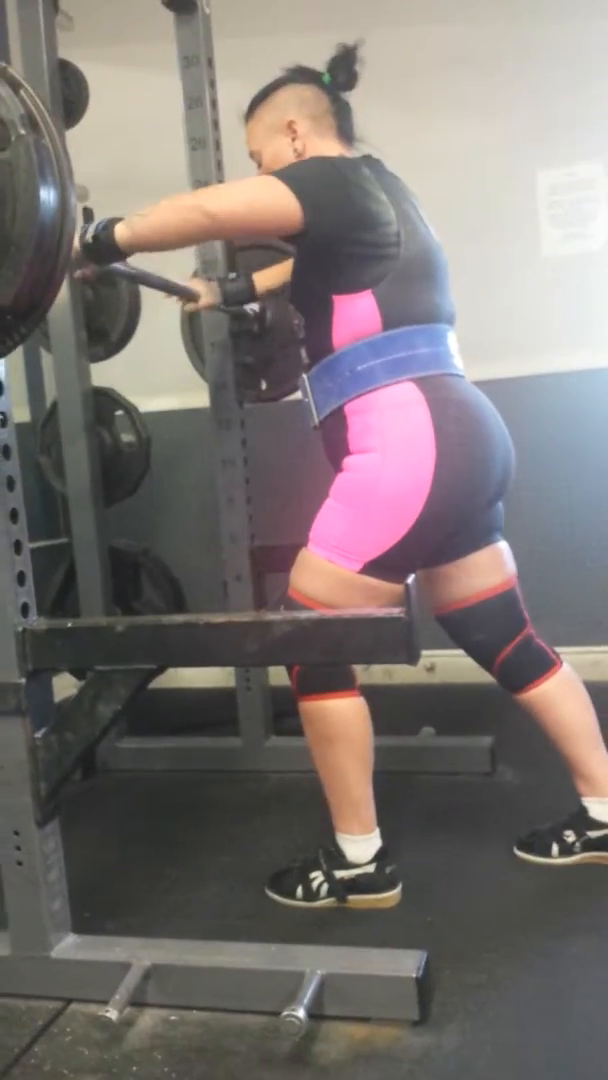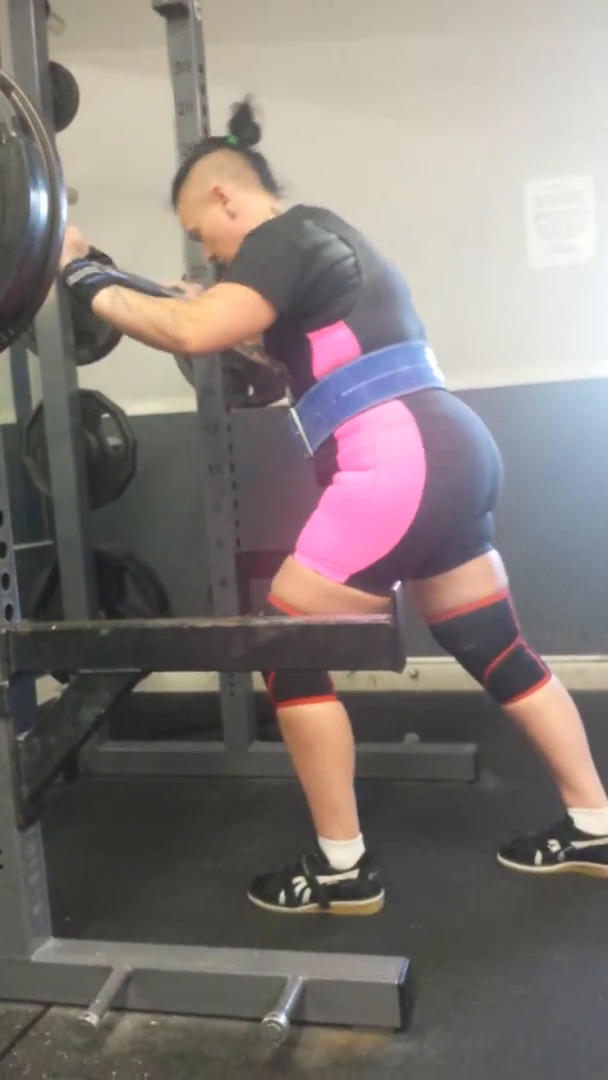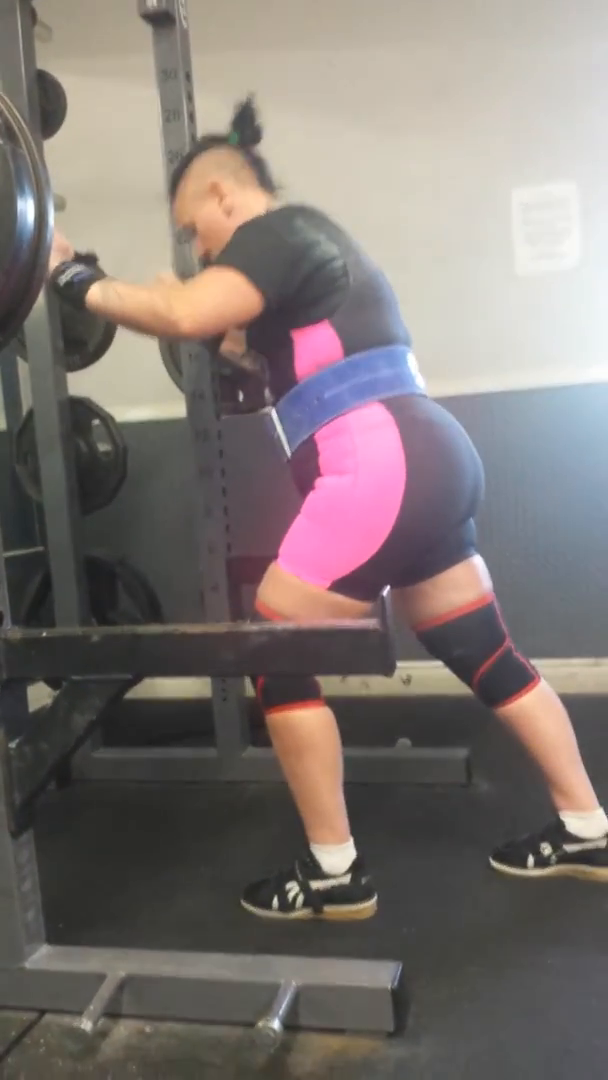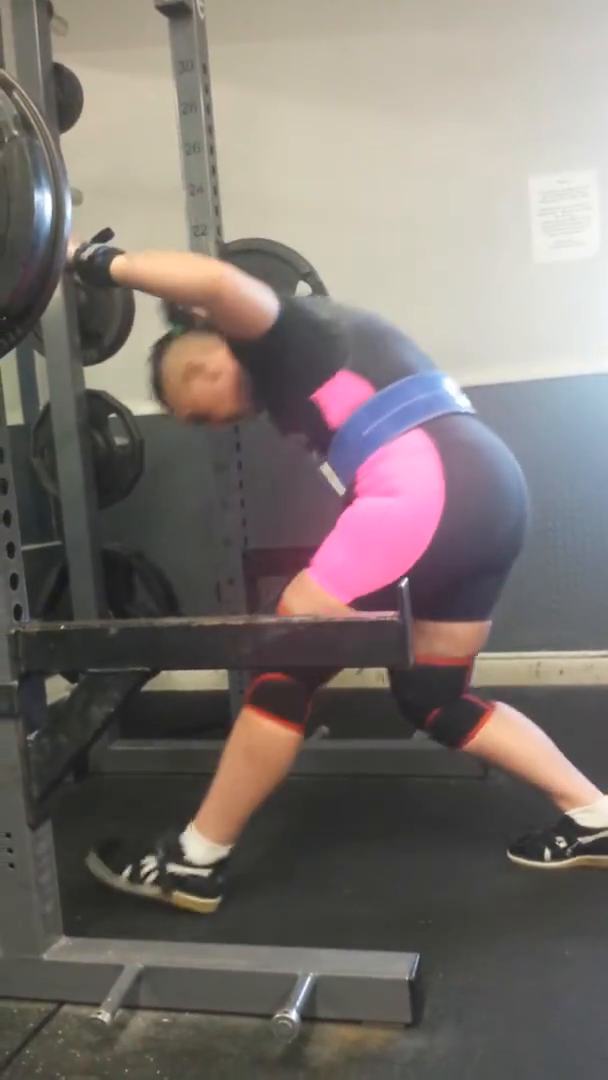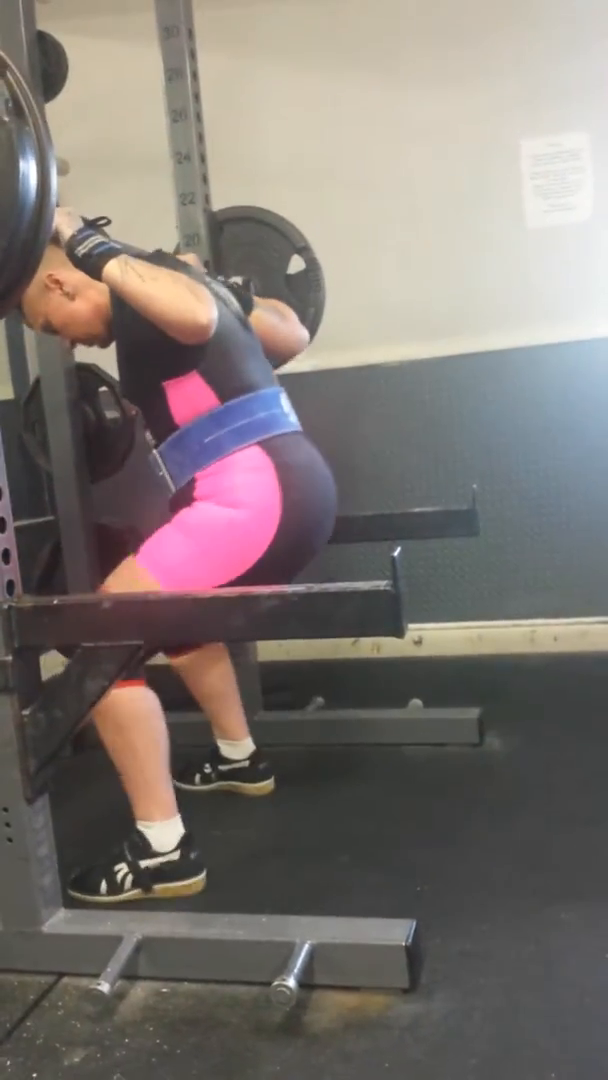
dt=1s
person 1, frame 1
left shoulder: (340, 179)
right shoulder: (370, 195)
left elbow: (214, 208)
left wrist: (105, 239)
right wrist: (234, 290)
left hip: (407, 447)
right hip: (460, 438)
right knee: (504, 640)
left ankle: (361, 862)
person 1, frame 2
left shoulder: (283, 238)
right shoulder: (321, 236)
left elbow: (195, 333)
left wrist: (87, 280)
right wrist: (211, 301)
left hip: (396, 466)
right hip: (449, 454)
right knee: (496, 651)
left ankle: (341, 868)
person 1, frame 3
left shoulder: (276, 232)
right shoulder: (310, 240)
left elbow: (186, 314)
left wrist: (75, 279)
right wrist: (219, 332)
left hip: (378, 470)
right hip: (431, 460)
right knee: (483, 654)
left ankle: (334, 873)
person 1, frame 4
left shoulder: (272, 333)
right shoulder: (297, 350)
left elbow: (213, 280)
left wrist: (103, 262)
left hip: (425, 491)
right hip: (486, 486)
left knee: (287, 665)
right knee: (432, 698)
left ankle: (194, 861)
person 1, frame 5
left shoulder: (148, 286)
right shoulder: (180, 280)
left elbow: (194, 316)
right elbow: (292, 334)
left wrist: (96, 251)
right wrist: (217, 282)
left hip: (253, 501)
right hip: (296, 487)
left ankle: (162, 850)
right ankle: (239, 758)
